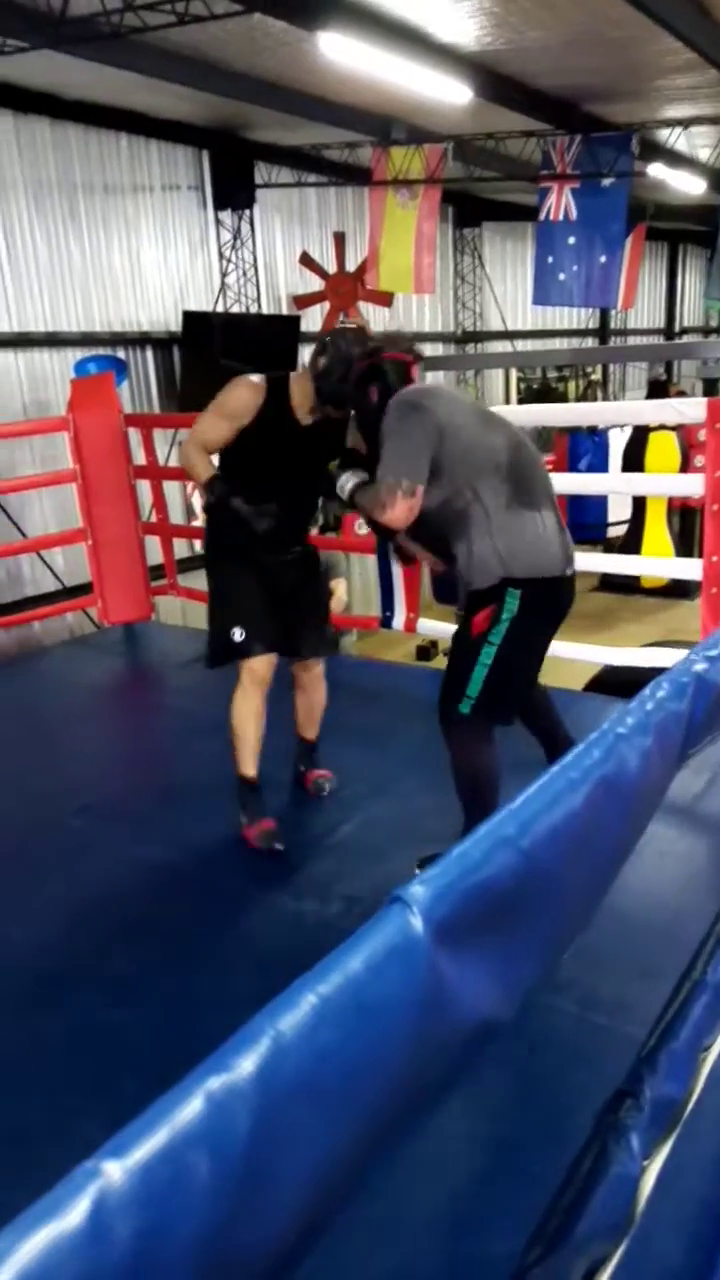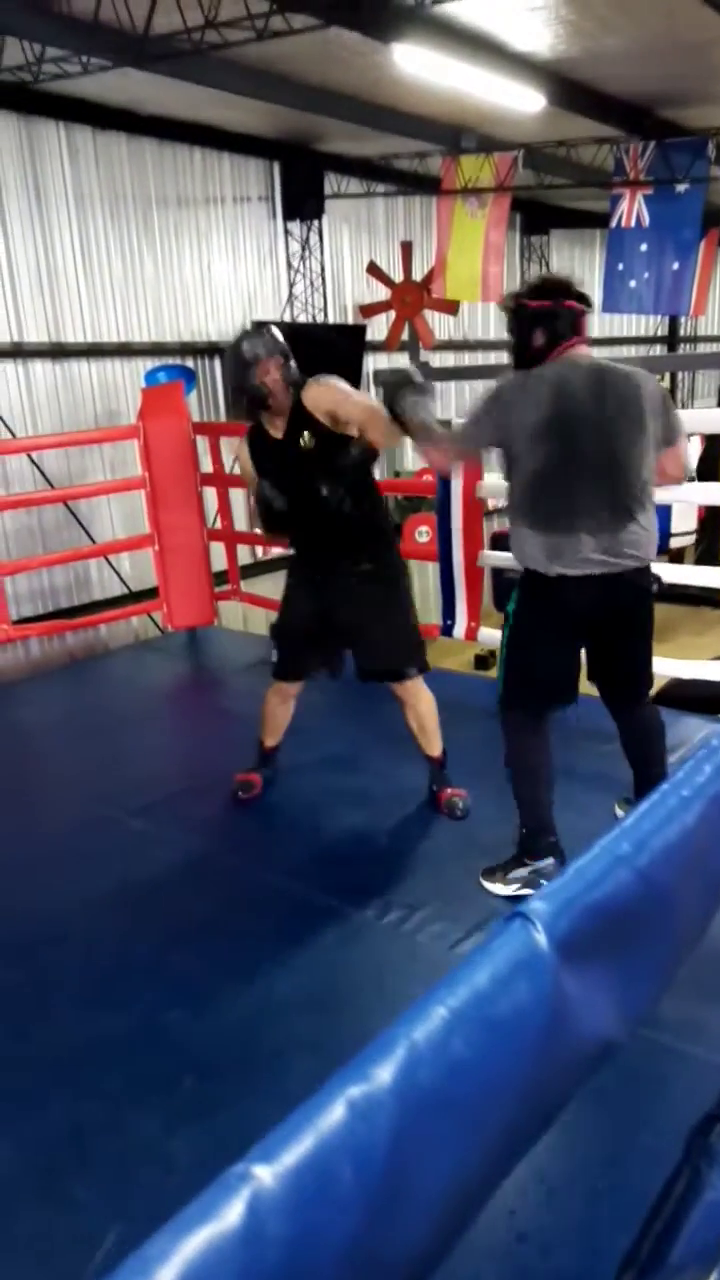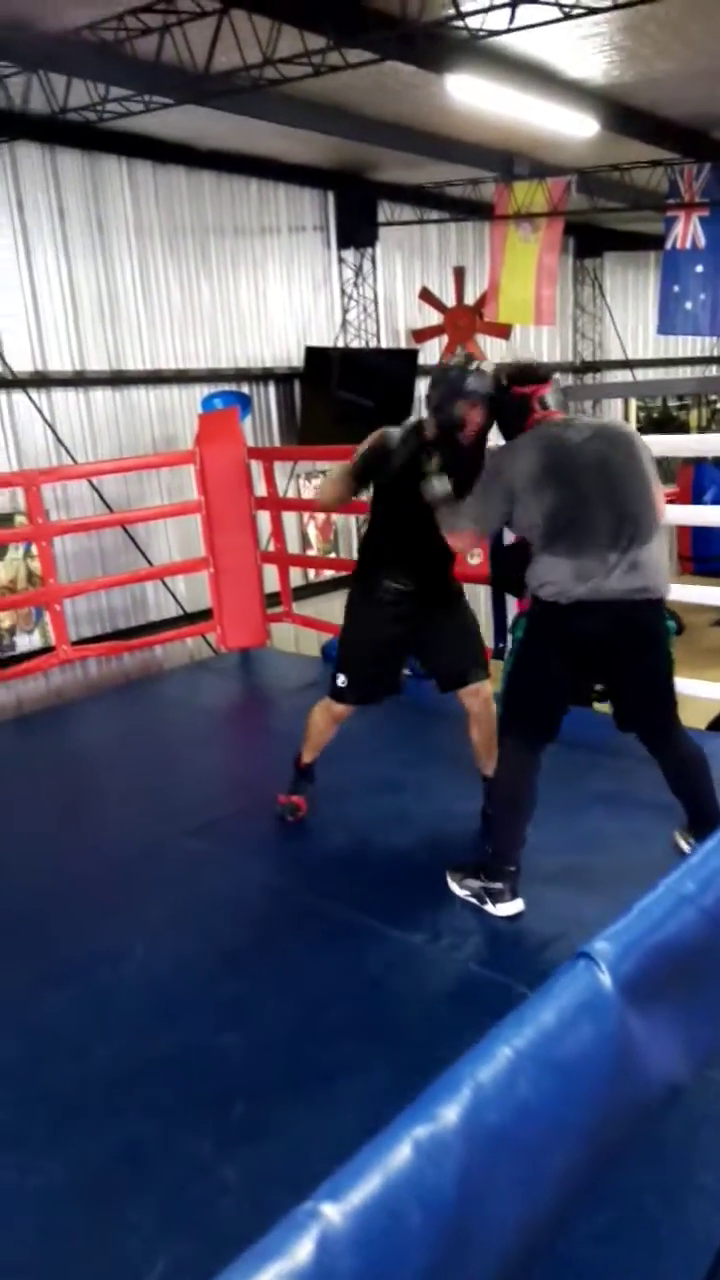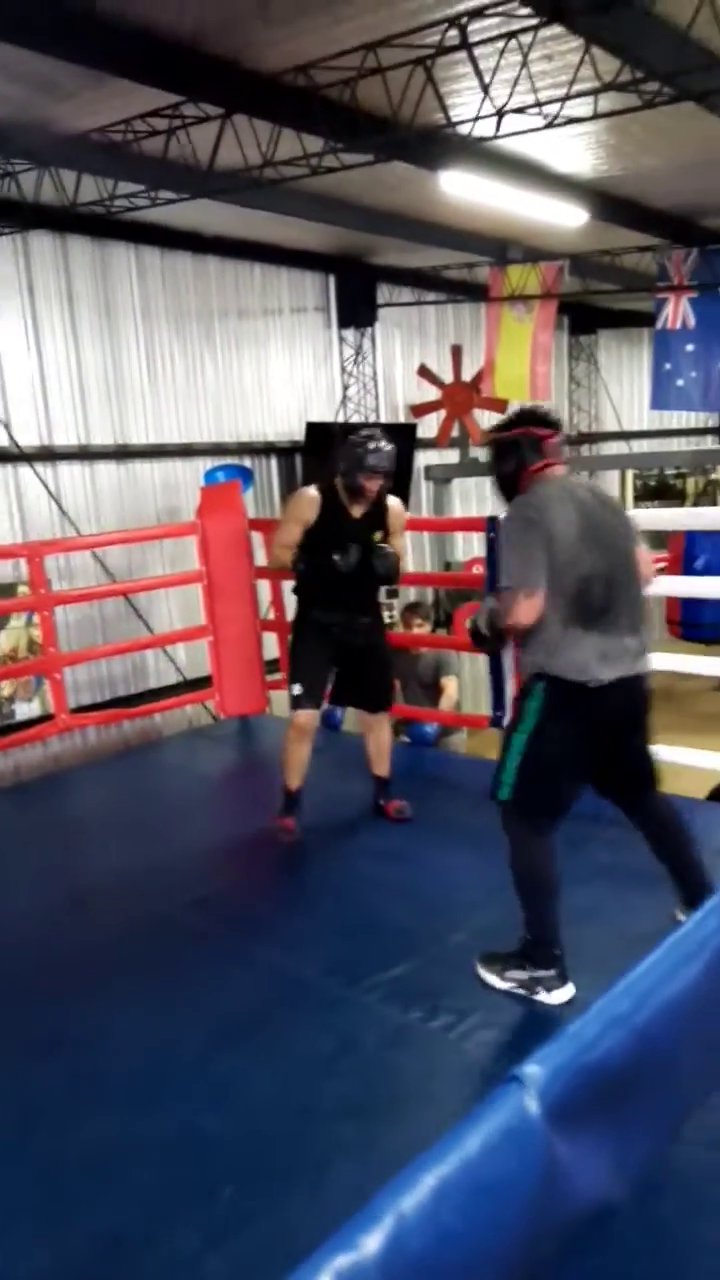
dt=1s
person 1, frame 1
left shoulder: (409, 407)
right shoulder: (437, 412)
left elbow: (394, 509)
right elbow: (436, 546)
left wrist: (346, 479)
left hip: (517, 583)
right hip: (539, 573)
left knee: (464, 716)
right knee: (513, 681)
person 1, frame 2
left shoulder: (519, 393)
right shoulder: (644, 387)
left elbow: (446, 454)
right elbow: (672, 470)
left wrist: (411, 411)
left hip: (553, 583)
right hip: (629, 574)
left knee: (524, 712)
right knee: (631, 700)
left ankle: (540, 854)
person 1, frame 3
left shoulder: (510, 459)
right shoulder: (623, 436)
right elbow: (657, 512)
left hip: (564, 613)
right hip: (642, 607)
left knee: (519, 740)
right knee: (663, 730)
left ankle: (499, 877)
person 1, frame 4
left shoulder: (528, 512)
right shoulder: (603, 503)
left elbow: (523, 611)
right elbow: (643, 572)
left wrist: (488, 619)
left hip: (564, 689)
right hip: (625, 679)
left knee: (524, 817)
right knee: (640, 796)
left ankle: (544, 962)
person 2, frame 1
left shoulder: (341, 421)
right shoulder: (252, 395)
right elbow: (193, 451)
right wrist: (229, 500)
left hip: (295, 552)
right hip: (237, 552)
left knee: (311, 666)
right knee: (258, 669)
left ankle: (308, 762)
right ankle: (250, 799)
person 2, frame 2
left shoulder: (321, 395)
right shoulder: (252, 445)
left elbow: (387, 425)
right elbow: (270, 527)
left wrist: (352, 464)
right wrist: (269, 508)
left hip: (373, 567)
right hip: (313, 573)
left knee: (407, 681)
right knee: (286, 682)
left ankle: (440, 777)
right ankle: (264, 763)
person 2, frame 3
left shoulder: (478, 455)
right shoulder: (397, 444)
right elbow: (329, 499)
right wrist: (364, 466)
left hip: (438, 592)
right hip: (379, 594)
left knee: (479, 696)
right knee: (342, 703)
right ankle: (301, 777)
person 2, frame 4
left shoulder: (392, 509)
right shoulder: (310, 501)
left elbow: (398, 564)
right elbow: (277, 554)
left wrist: (387, 567)
right wrist: (320, 563)
left hip: (366, 624)
right hip: (316, 624)
left knee: (376, 713)
right knee: (303, 718)
left ankle: (382, 794)
right ankle: (290, 805)
